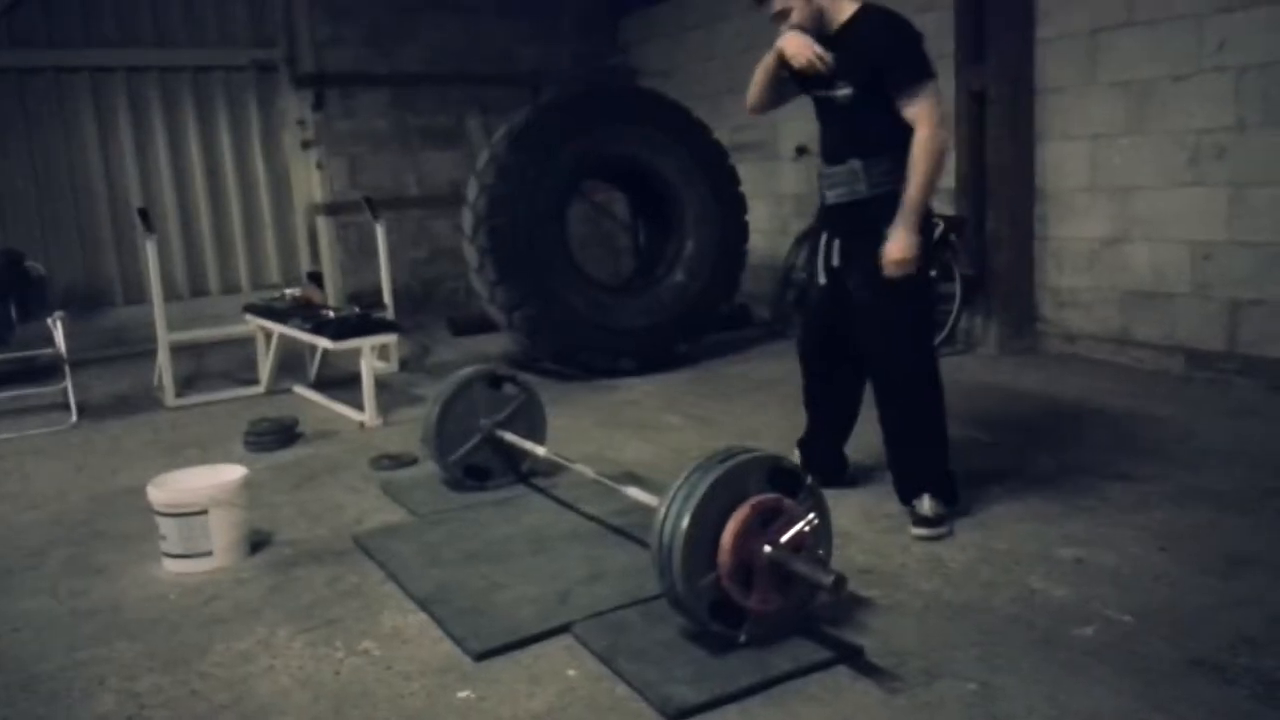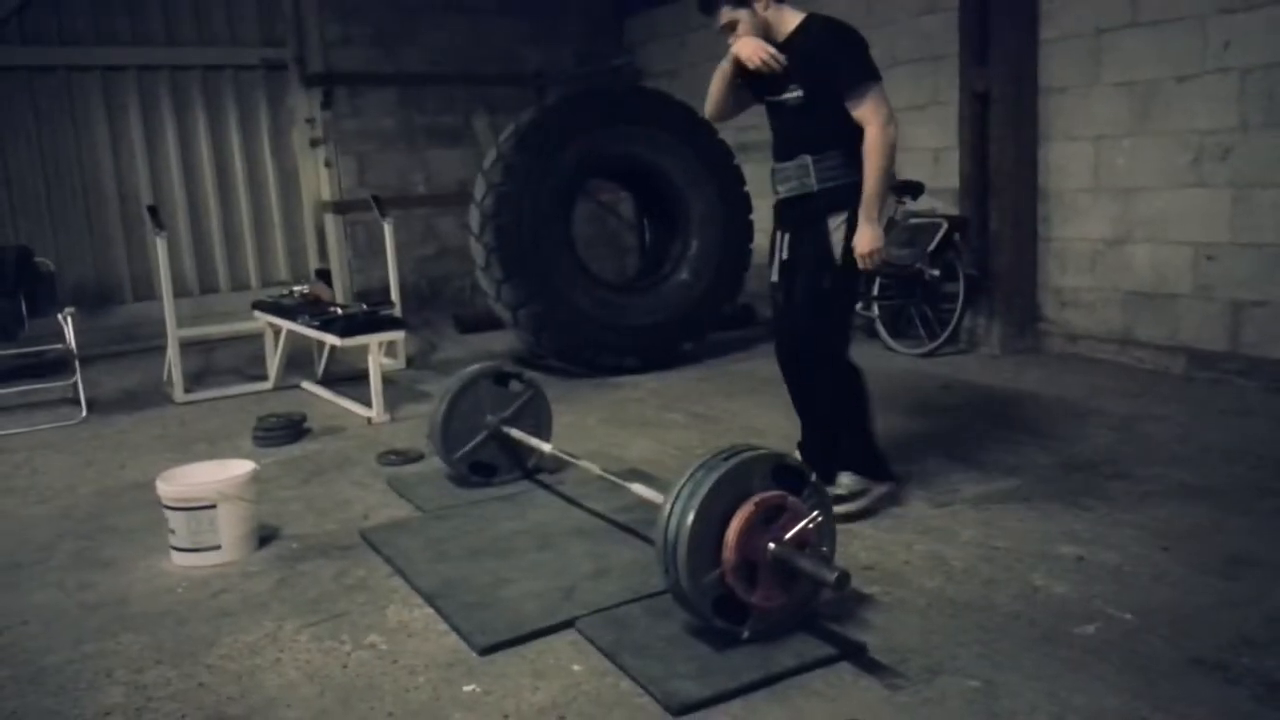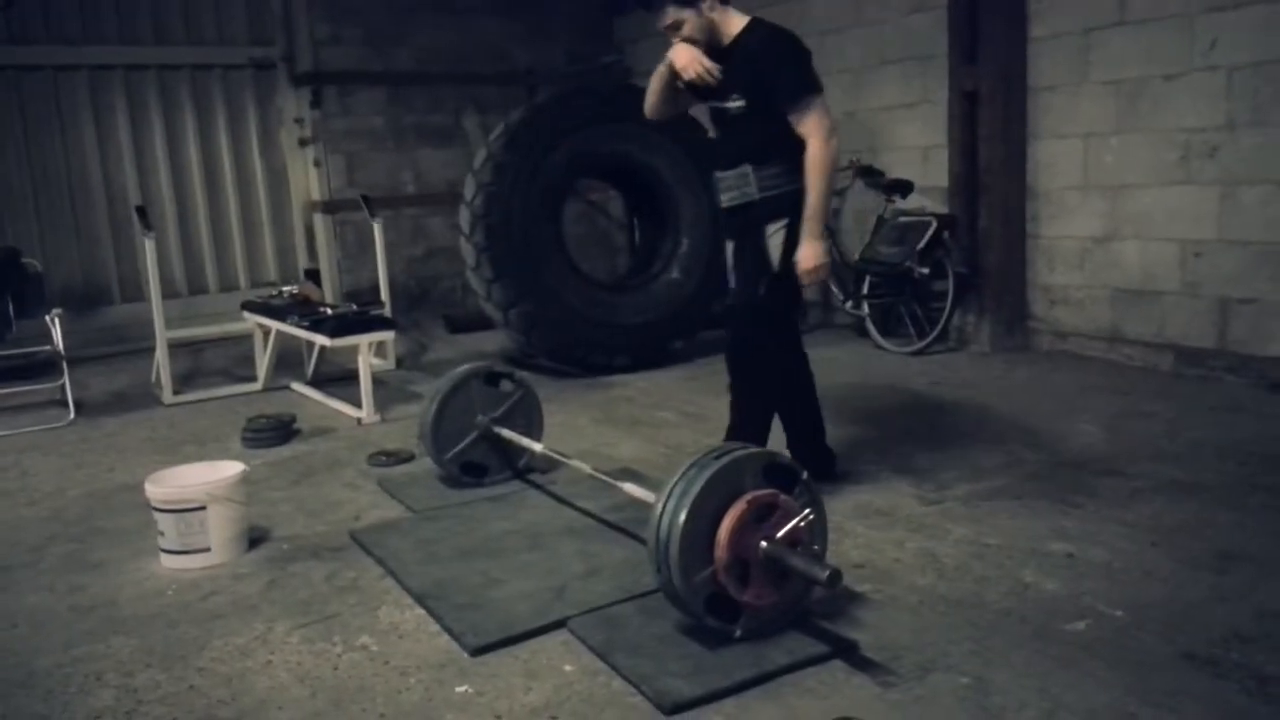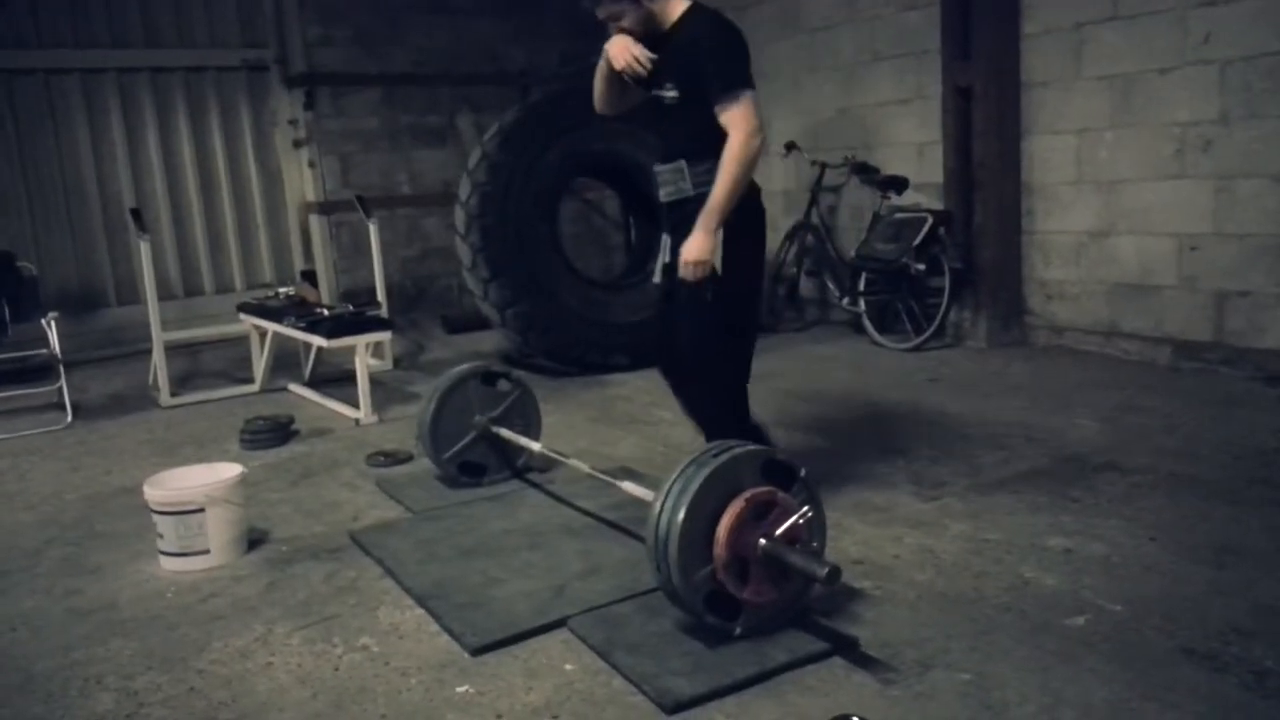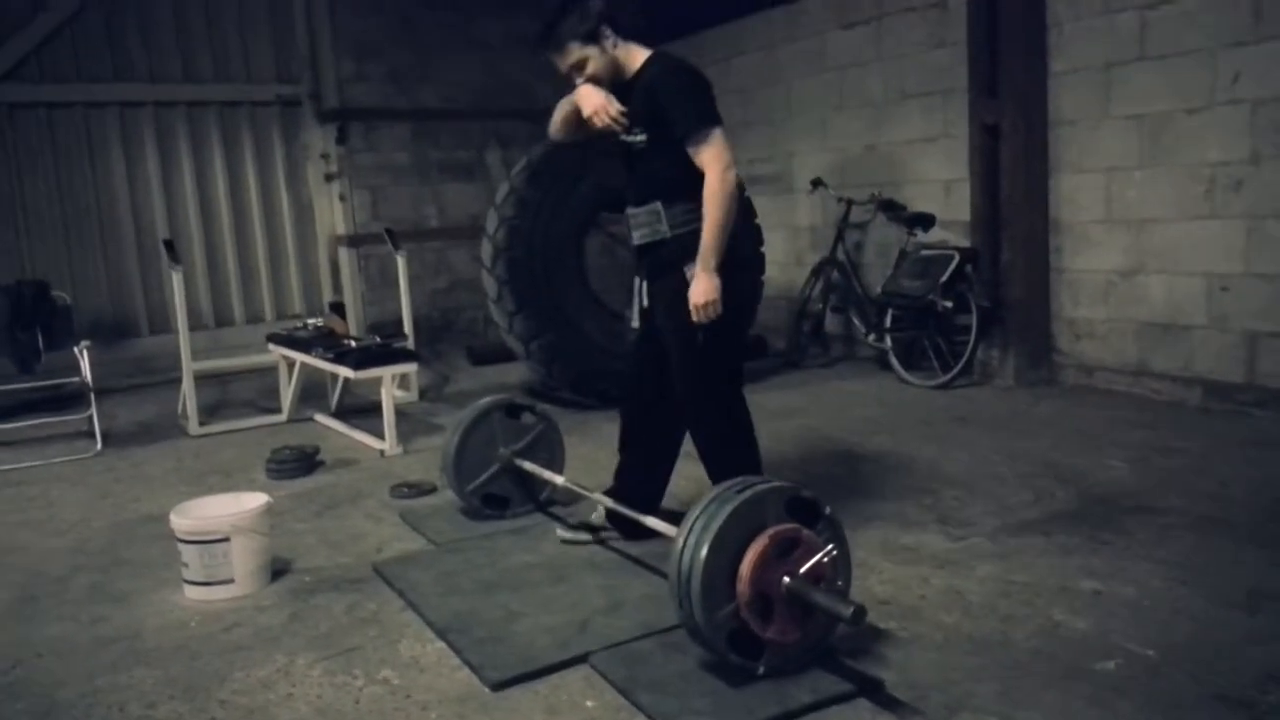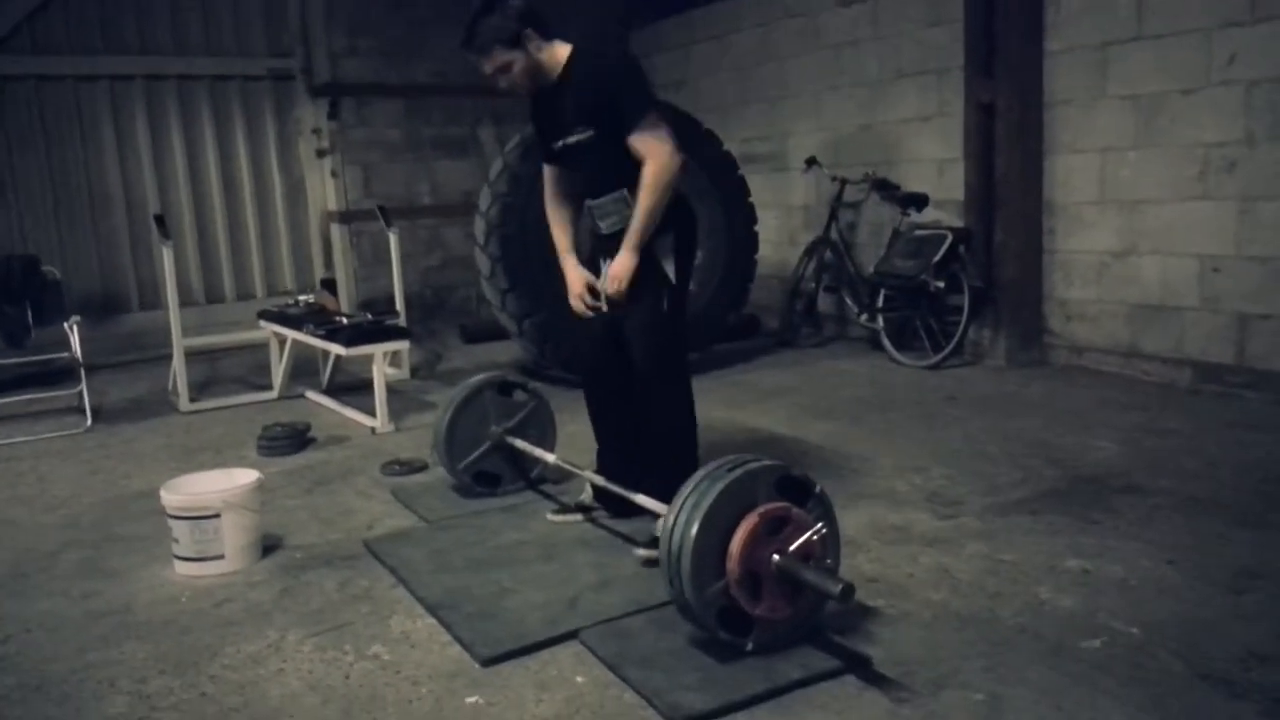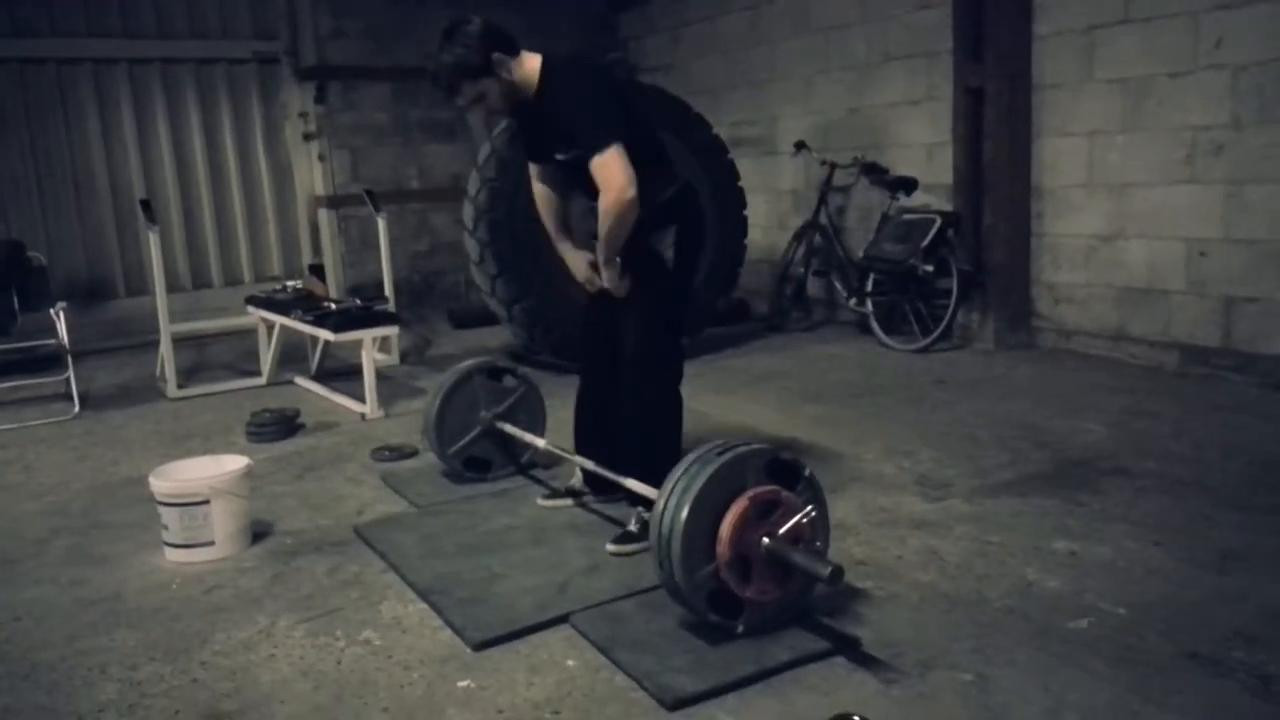
dt=0.4s
person 1, frame 1
right shoulder: (814, 46)
left elbow: (930, 127)
right elbow: (757, 103)
left wrist: (907, 226)
right wrist: (780, 48)
left hip: (883, 223)
right hip: (836, 221)
left knee: (899, 359)
right knee: (821, 346)
left ankle: (928, 490)
right ankle: (819, 457)
person 1, frame 2
right shoulder: (767, 59)
left elbow: (879, 125)
right elbow: (716, 111)
left wrist: (869, 219)
right wrist: (735, 56)
left hip: (833, 215)
right hip: (792, 216)
left knee: (819, 342)
right knee: (794, 344)
left ankle: (864, 469)
right ankle: (821, 458)
person 1, frame 3
left shoulder: (772, 48)
right shoulder: (710, 59)
left elbow: (821, 139)
right elbow: (656, 111)
left wrist: (812, 235)
right wrist: (671, 60)
left hip: (777, 220)
right hip: (744, 221)
left knee: (750, 347)
right knee: (776, 345)
right ankle: (813, 457)
person 1, frame 4
right shoulder: (657, 43)
left elbow: (747, 135)
right elbow: (608, 105)
left wrist: (707, 230)
right wrist: (611, 51)
left hip: (718, 222)
right hip: (681, 219)
left knee: (711, 357)
right knee: (675, 349)
right ankle: (744, 447)
person 1, frame 5
left shoulder: (671, 79)
right shoulder: (621, 89)
left elbow: (721, 172)
right elbow: (559, 132)
left wrist: (707, 271)
right wrist: (580, 96)
left hip: (694, 264)
right hip: (656, 264)
left knee: (707, 399)
right knee: (646, 395)
right ankle: (627, 511)
person 1, frame 6
left shoulder: (603, 71)
right shoulder: (543, 100)
left elbow: (664, 159)
right elbow: (557, 188)
left wrist: (632, 251)
right wrist: (570, 262)
left hip: (653, 240)
right hip: (604, 249)
left knee: (656, 371)
right knee: (601, 371)
left ankle: (675, 505)
right ankle: (615, 488)
person 1, frame 7
left shoulder: (576, 87)
right shoulder: (527, 104)
left elbow: (621, 192)
right elbow: (544, 180)
left wrist: (608, 260)
right wrist: (567, 248)
left hip: (656, 225)
right hip: (616, 231)
left knee: (645, 364)
right knee: (598, 356)
left ankle: (656, 501)
right ankle: (602, 473)
